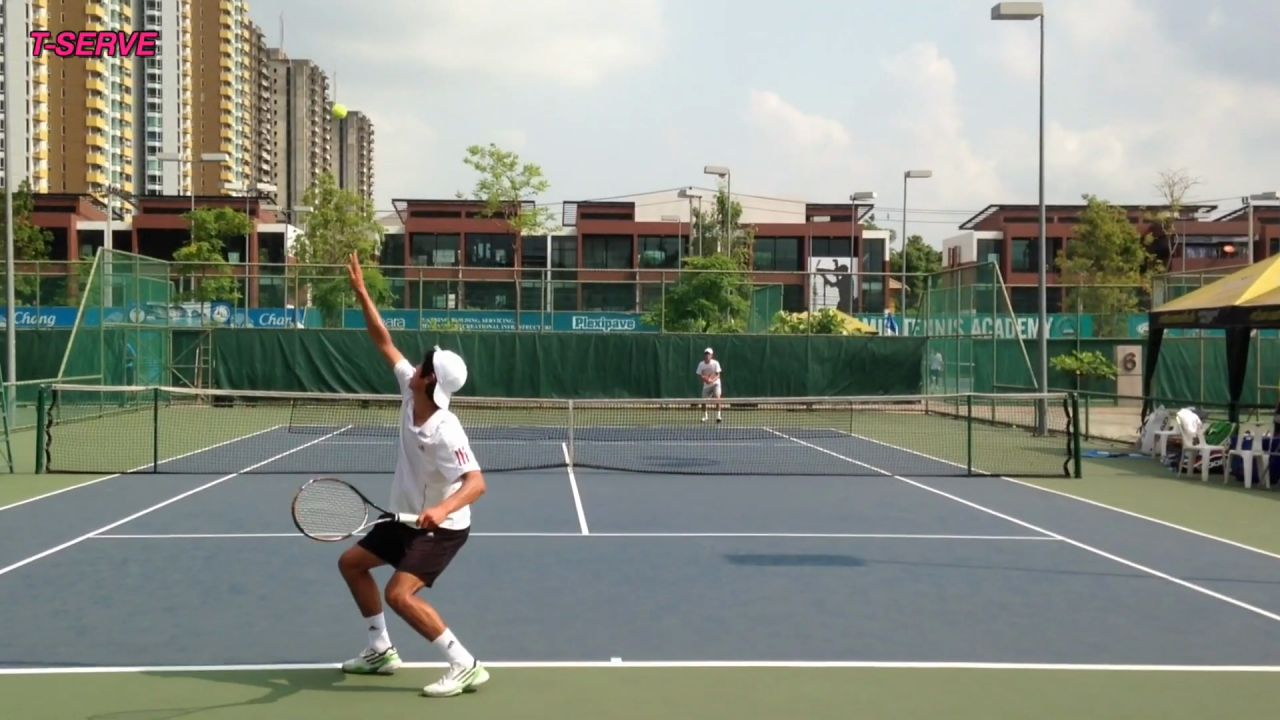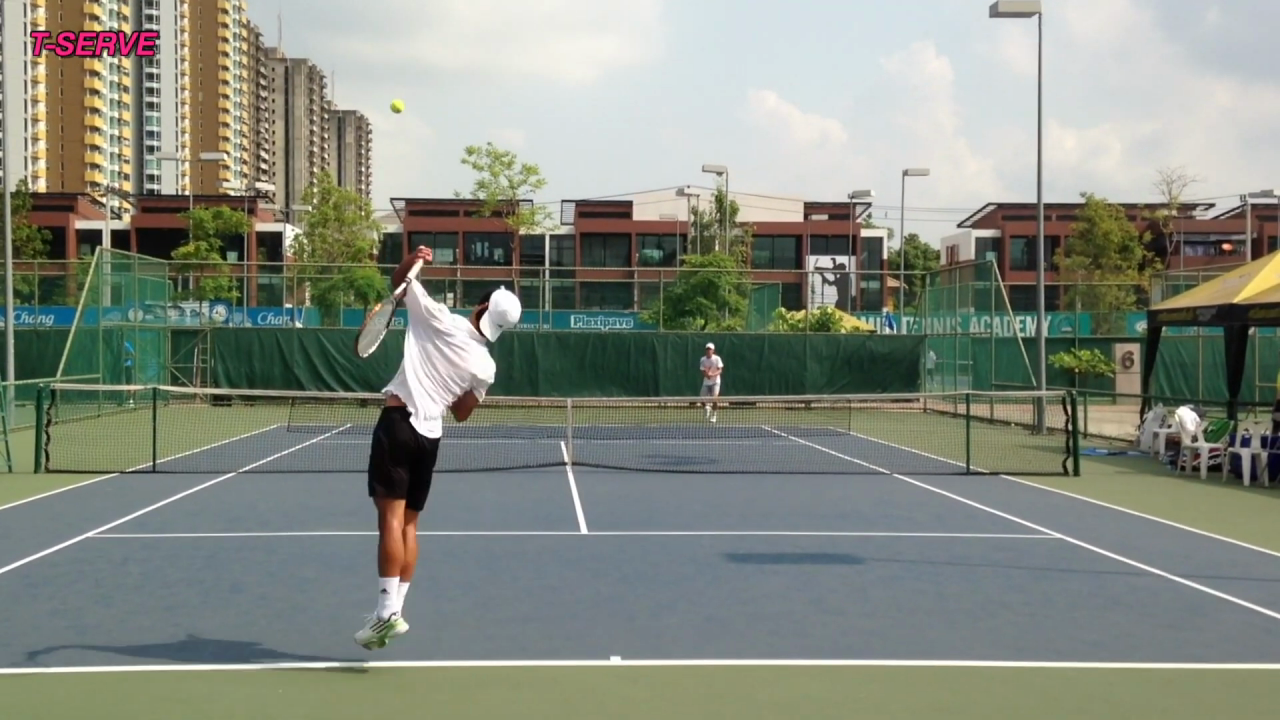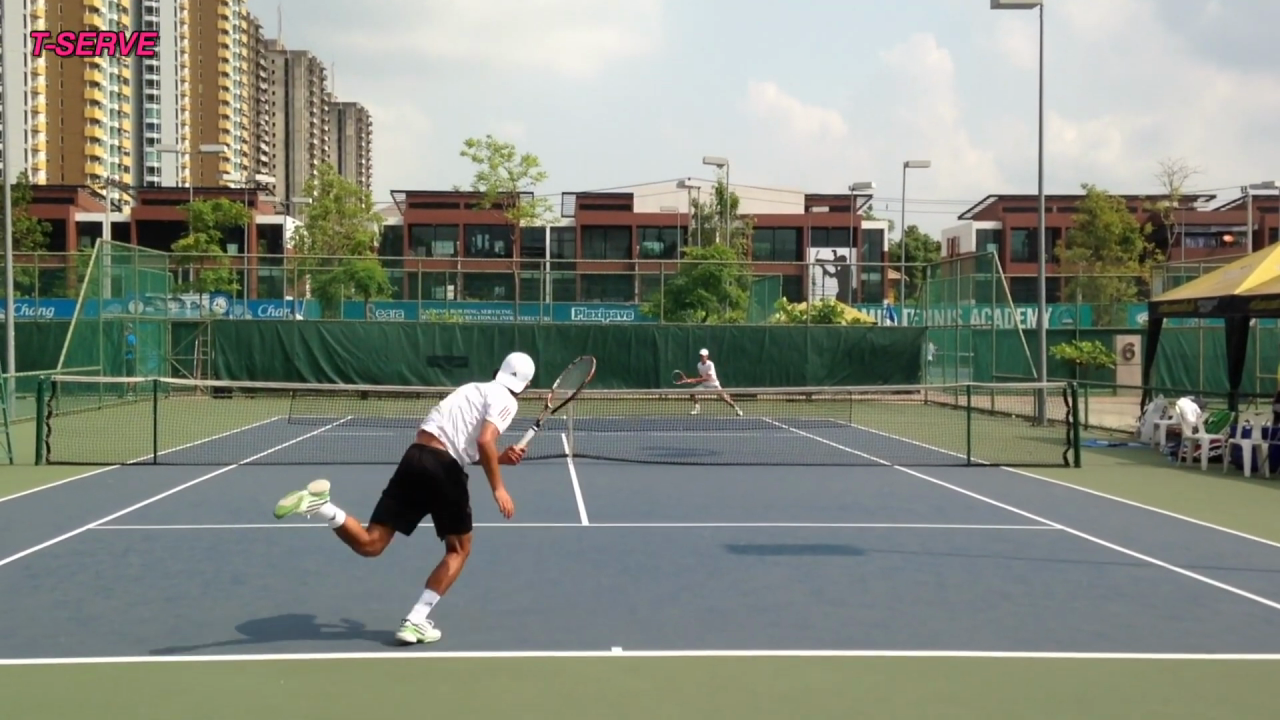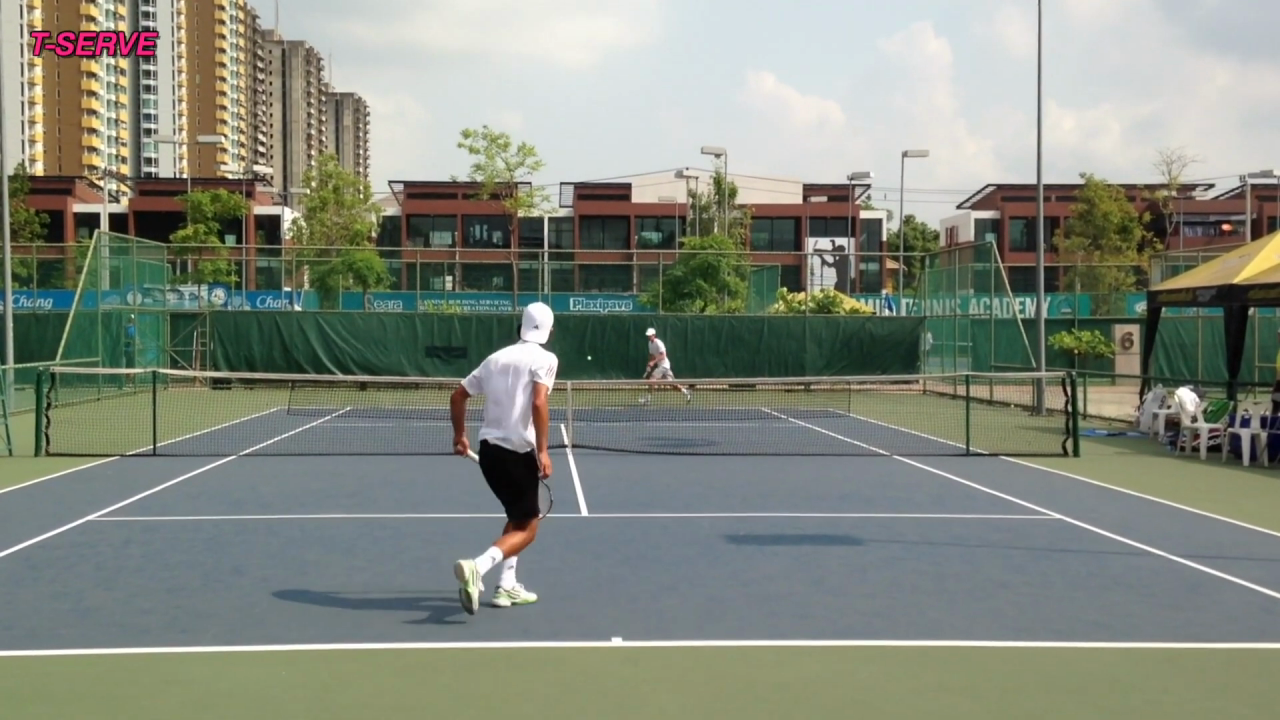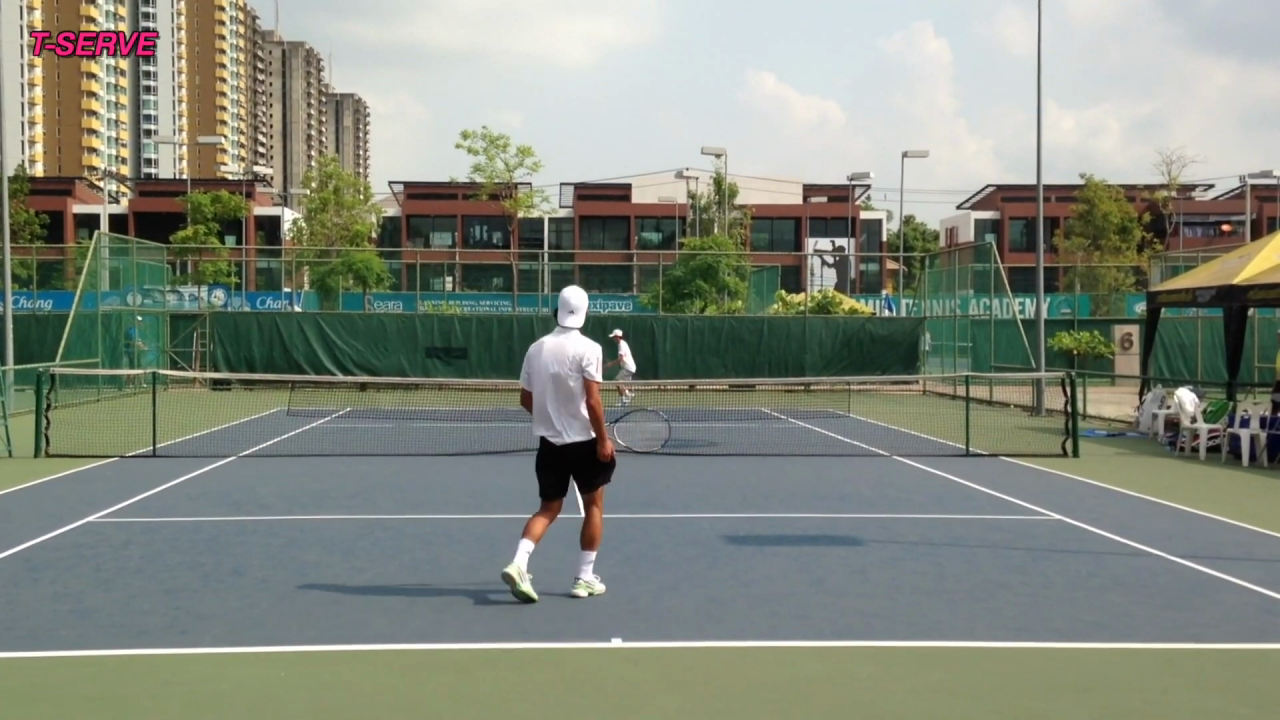
dt=0.4s
person 1, frame 1
left shoulder: (446, 433)
right shoulder: (412, 392)
left elbow: (477, 483)
right elbow: (383, 341)
left wrist: (444, 507)
right wrist: (361, 290)
left hip: (442, 528)
right hip: (405, 518)
left knee: (400, 594)
right knee: (351, 563)
left ankle: (466, 665)
right ankle: (380, 650)
person 1, frame 2
left shoulder: (442, 321)
right shoulder: (485, 366)
left elbow: (401, 285)
left wrist: (413, 260)
left hip: (396, 424)
right hip: (427, 437)
left knee: (390, 518)
right knee: (407, 523)
left ankle: (389, 613)
right ankle: (392, 608)
person 1, frame 3
left shoulder: (472, 389)
right shoulder: (505, 401)
right elbow: (485, 442)
left wrist: (498, 458)
right wrist: (498, 488)
left hip: (414, 458)
right hip: (445, 469)
left knee: (368, 544)
right knee: (459, 549)
left ankle: (319, 503)
right ankle: (416, 621)
person 1, frame 4
left shoulder: (495, 358)
right shoulder: (545, 359)
left elbow: (458, 396)
right elbow: (540, 403)
left wrist: (459, 435)
right wrist: (544, 451)
left hip: (488, 449)
right hip: (520, 452)
left knee: (517, 517)
right knee: (524, 530)
left ankle: (507, 586)
right ankle: (475, 567)
person 1, frame 5
left shoulder: (536, 349)
right shoulder: (588, 349)
left elbow: (526, 398)
right elbow: (593, 400)
right wrist: (604, 439)
left hip: (549, 442)
right hip: (584, 439)
left knee: (547, 509)
right knee: (593, 506)
left ankle: (518, 564)
right ankle: (585, 578)
